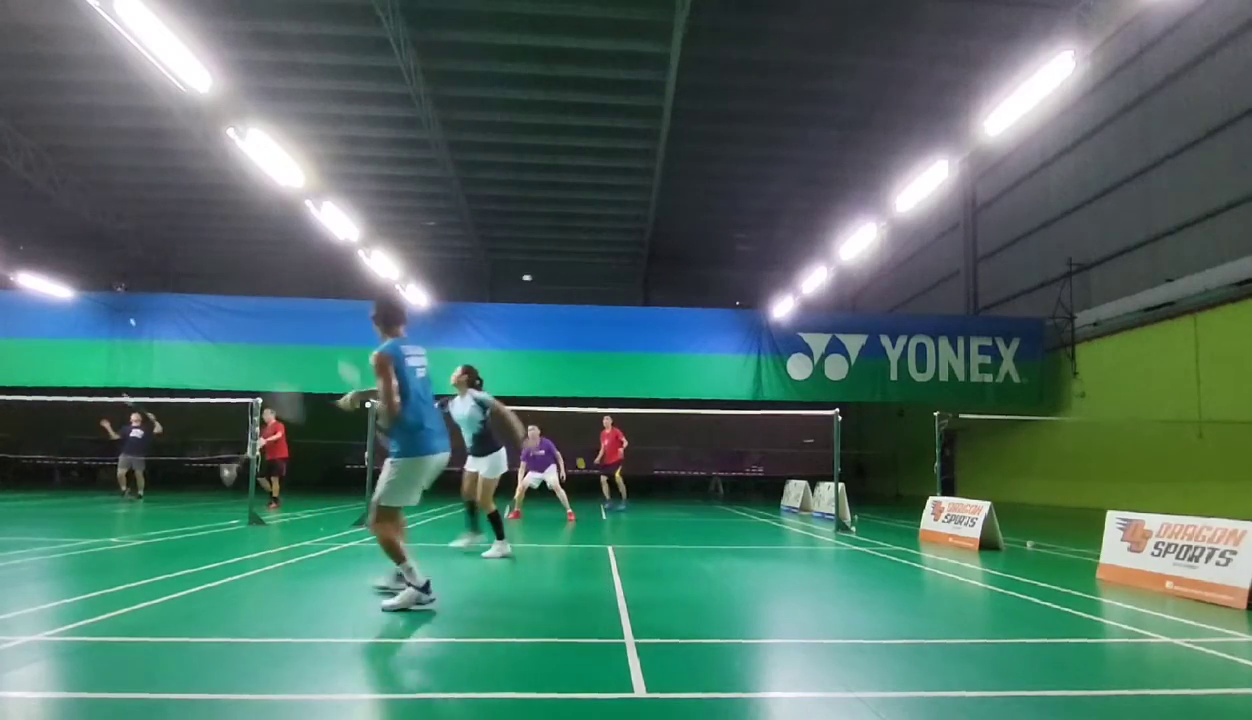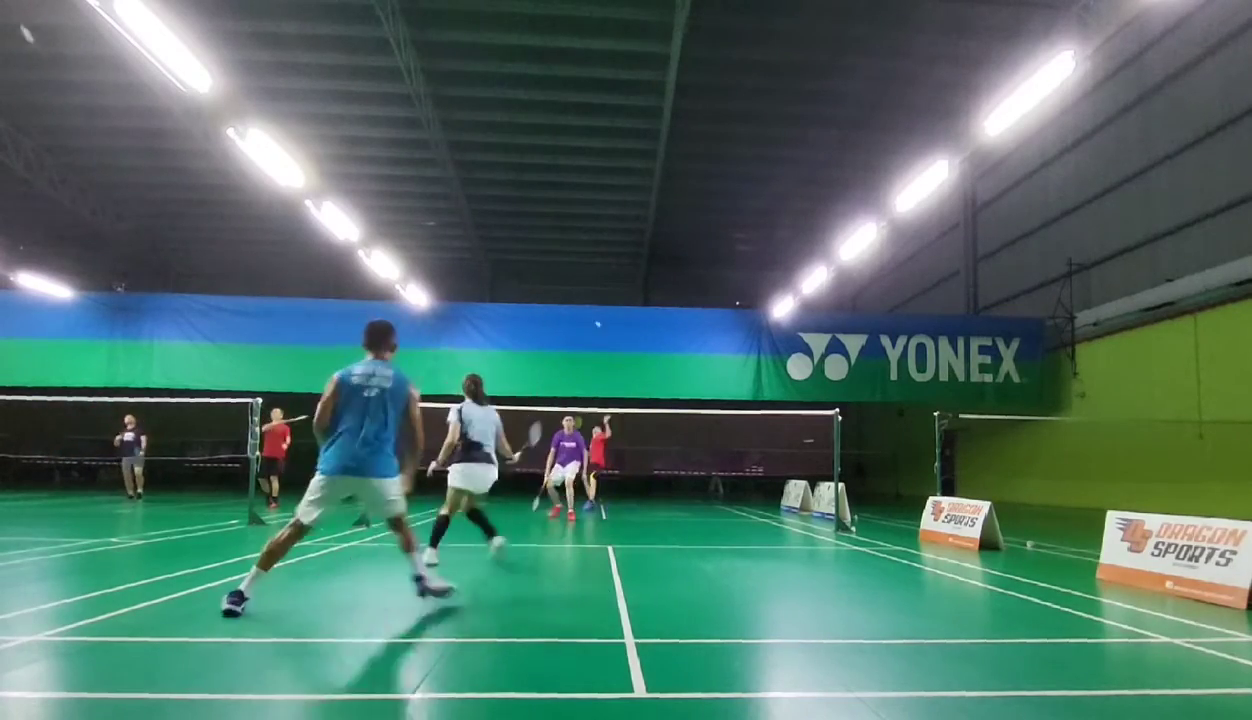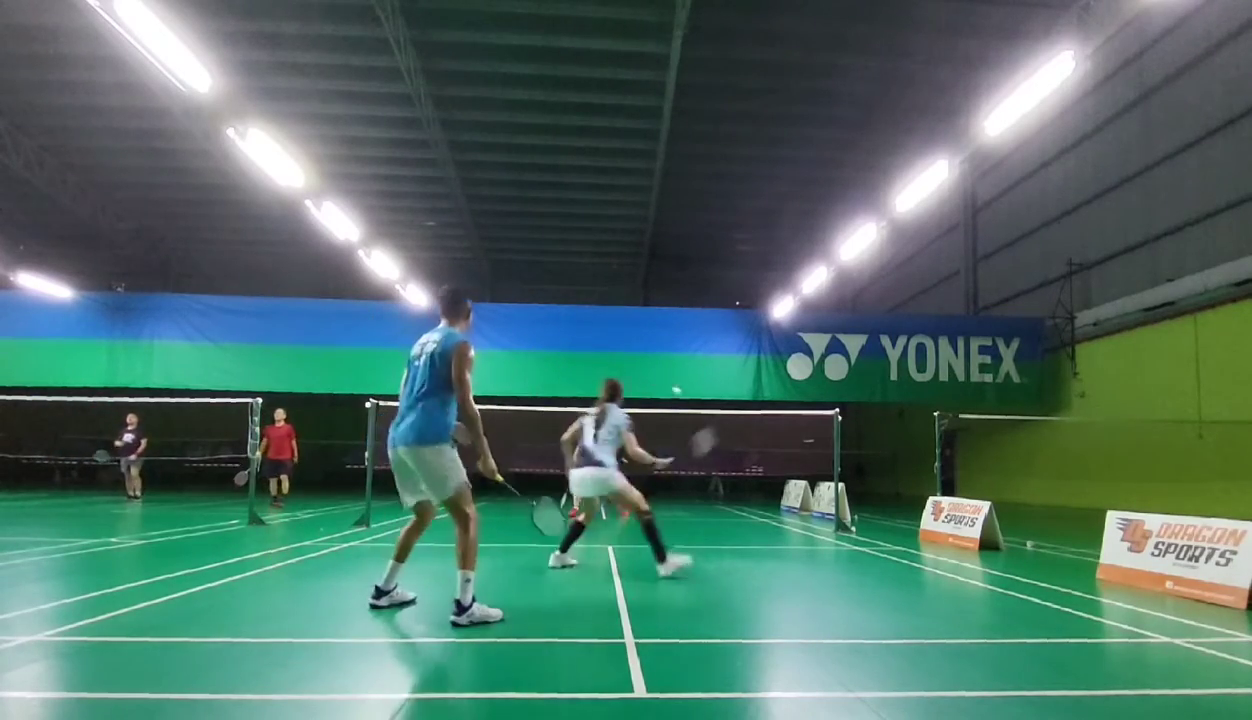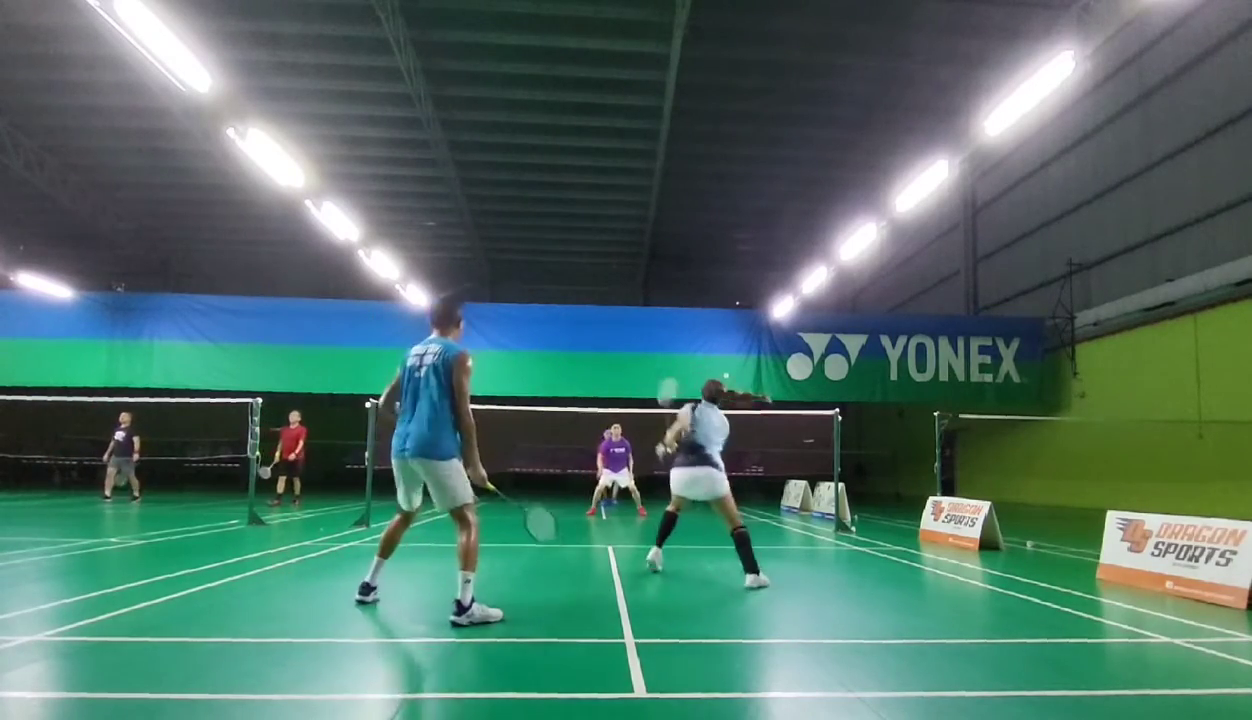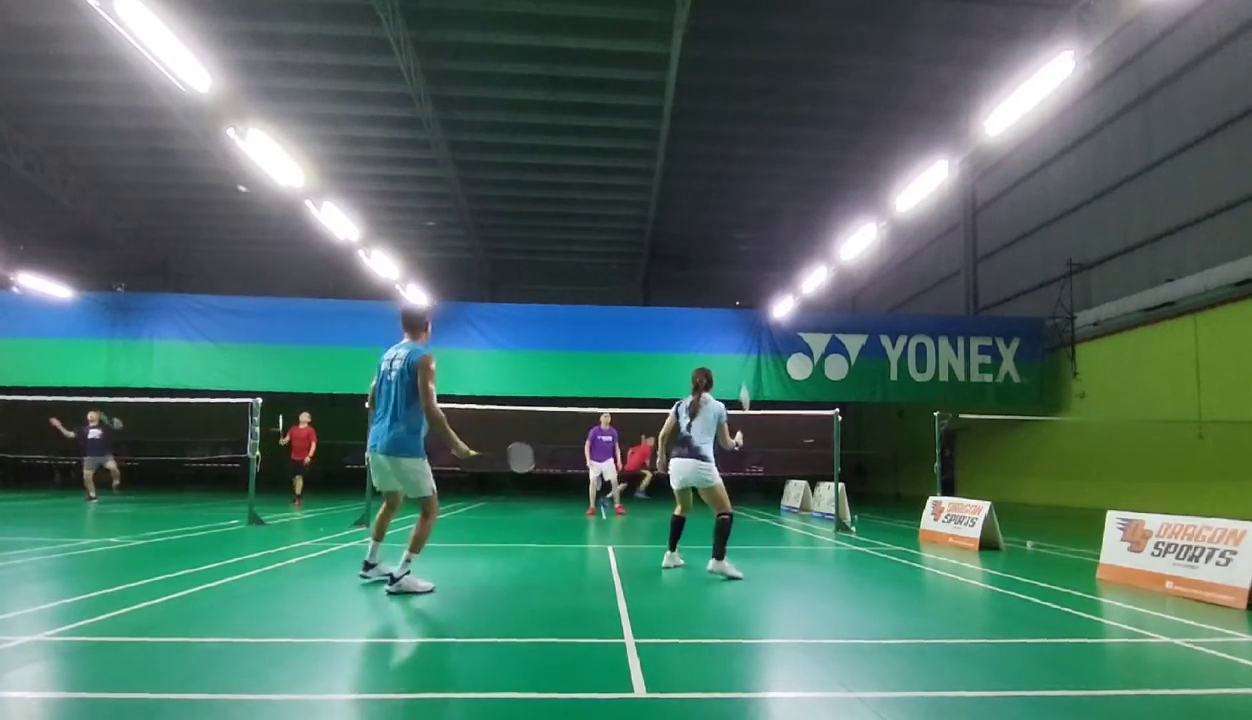
dt=0.5s
person 1, frame 1
left shoulder: (383, 356)
right shoulder: (417, 351)
left elbow: (392, 405)
left wrist: (385, 427)
right wrist: (363, 394)
left hip: (412, 449)
right hip: (437, 447)
left knee: (381, 522)
right knee: (390, 511)
left ankle: (420, 587)
right ankle: (402, 575)
person 1, frame 2
left shoulder: (342, 376)
right shoulder: (405, 384)
left elbow: (319, 424)
right elbow: (417, 440)
right wrist: (409, 471)
left hip: (336, 466)
right hip: (380, 469)
left knee: (294, 530)
right knee: (400, 523)
left ankle: (241, 594)
right ankle: (424, 580)
person 1, frame 3
left shoulder: (421, 343)
right shoulder: (459, 345)
right elbow: (465, 402)
right wrist: (485, 454)
left hip: (399, 439)
right hip: (429, 441)
left knee: (422, 518)
right knee: (467, 517)
left ankle: (385, 589)
right ankle: (465, 604)
person 1, frame 4
left shoulder: (412, 354)
right shoulder: (459, 356)
left elbow: (385, 402)
right elbow: (463, 412)
right wrist: (474, 462)
left hip: (402, 447)
right hip: (438, 451)
left knee: (405, 516)
right knee: (468, 523)
left ankle: (369, 584)
right ankle: (465, 604)
person 1, frame 5
left shoulder: (388, 356)
right shoulder: (423, 358)
left elbow: (371, 400)
right elbow: (430, 407)
right wrist: (455, 442)
left hip: (378, 444)
right hip: (405, 448)
left knee: (392, 502)
right knee: (429, 510)
left ankle: (371, 562)
right ankle: (401, 575)
person 2, frame 1
left shoulder: (478, 397)
right shoulder: (453, 402)
left elbow: (507, 413)
left wrist: (523, 437)
left hip: (491, 455)
right hip: (475, 456)
left knee: (483, 500)
right knee: (468, 495)
left ankle: (502, 544)
right ankle: (474, 533)
person 2, frame 2
left shoulder: (459, 409)
right shoulder: (492, 412)
left elbow: (452, 440)
right elbow: (502, 446)
left wrist: (438, 462)
right wrist: (512, 457)
left hip: (465, 466)
right hip: (488, 468)
left knee: (448, 508)
right knee: (469, 506)
left ankle: (432, 551)
right ankle: (494, 538)
person 2, frame 3
left shoulder: (588, 416)
right shoulder: (622, 418)
left elbow: (565, 440)
right elbow: (633, 451)
left wrist: (571, 463)
right wrist: (657, 462)
left hip: (579, 473)
right hip: (601, 473)
left knee: (588, 515)
right knee: (643, 512)
left ankle: (560, 555)
right ankle: (665, 562)
person 2, frame 4
left shoulder: (692, 408)
right shoulder: (724, 422)
left elbow: (680, 428)
left wrist: (667, 448)
left hip: (682, 471)
right hip: (711, 473)
left knee: (674, 507)
right knee: (736, 524)
left ankle: (656, 552)
right ankle: (753, 574)
person 2, frame 5
left shoulder: (681, 405)
right shoulder: (718, 407)
left elbow: (664, 435)
right elbow: (726, 444)
left wrist: (661, 457)
right wrist: (737, 442)
left hip: (677, 462)
right hip: (701, 464)
left knee: (683, 508)
right knee: (725, 512)
left ankle: (671, 555)
right ankle: (718, 560)
